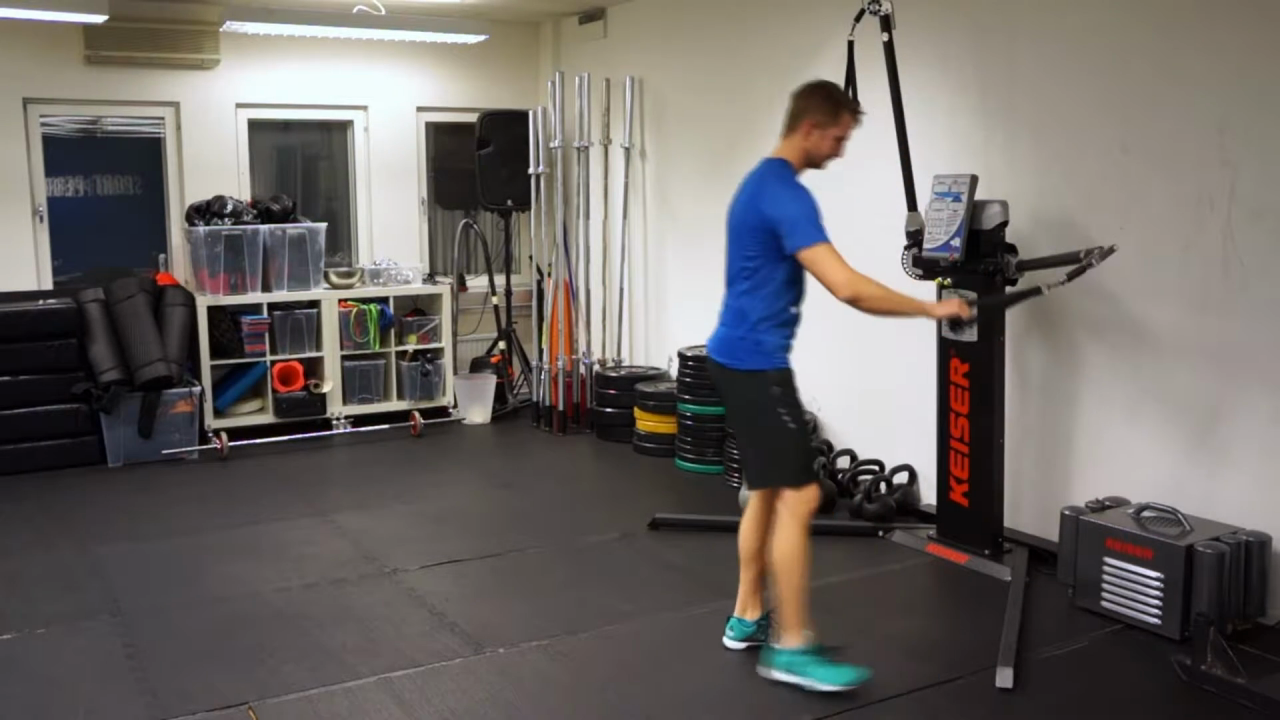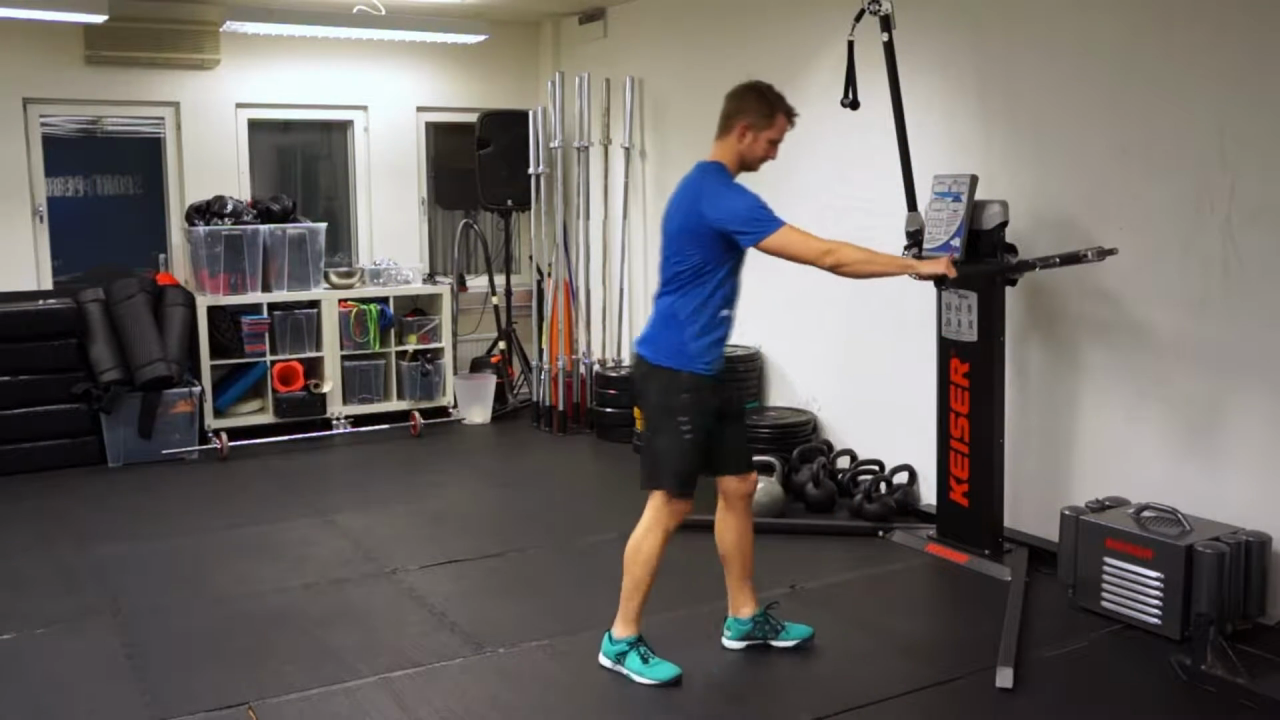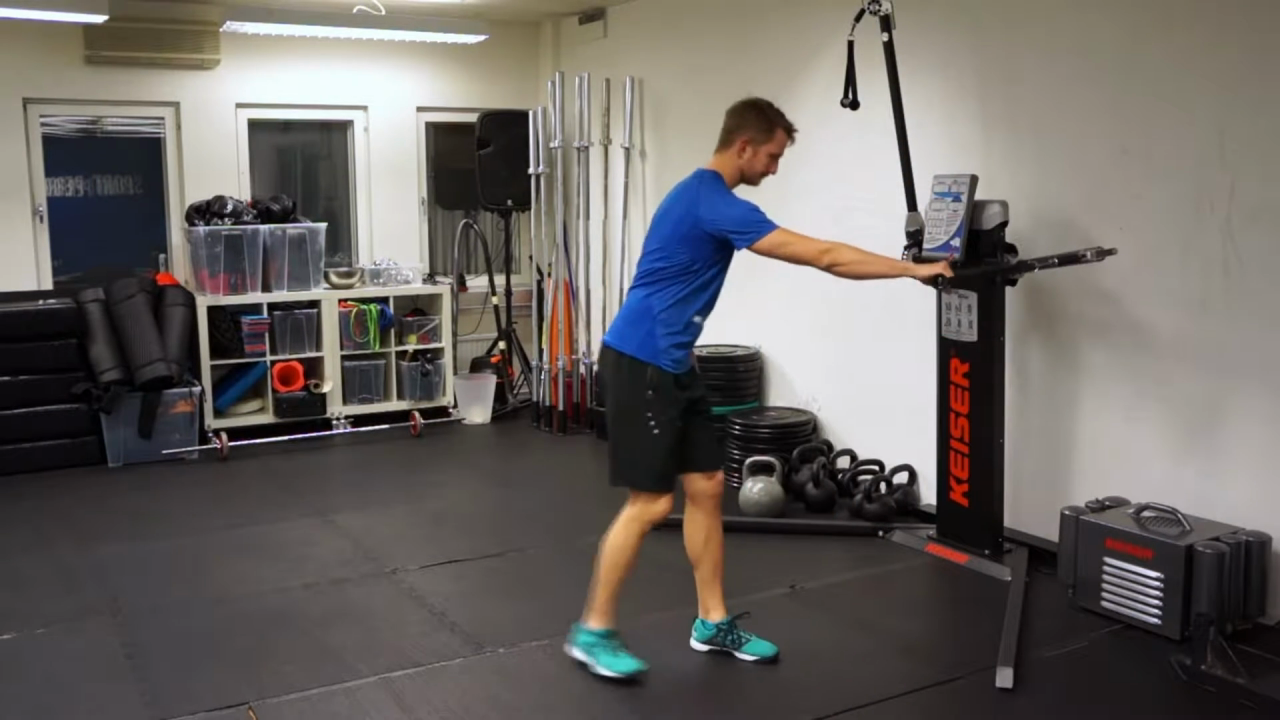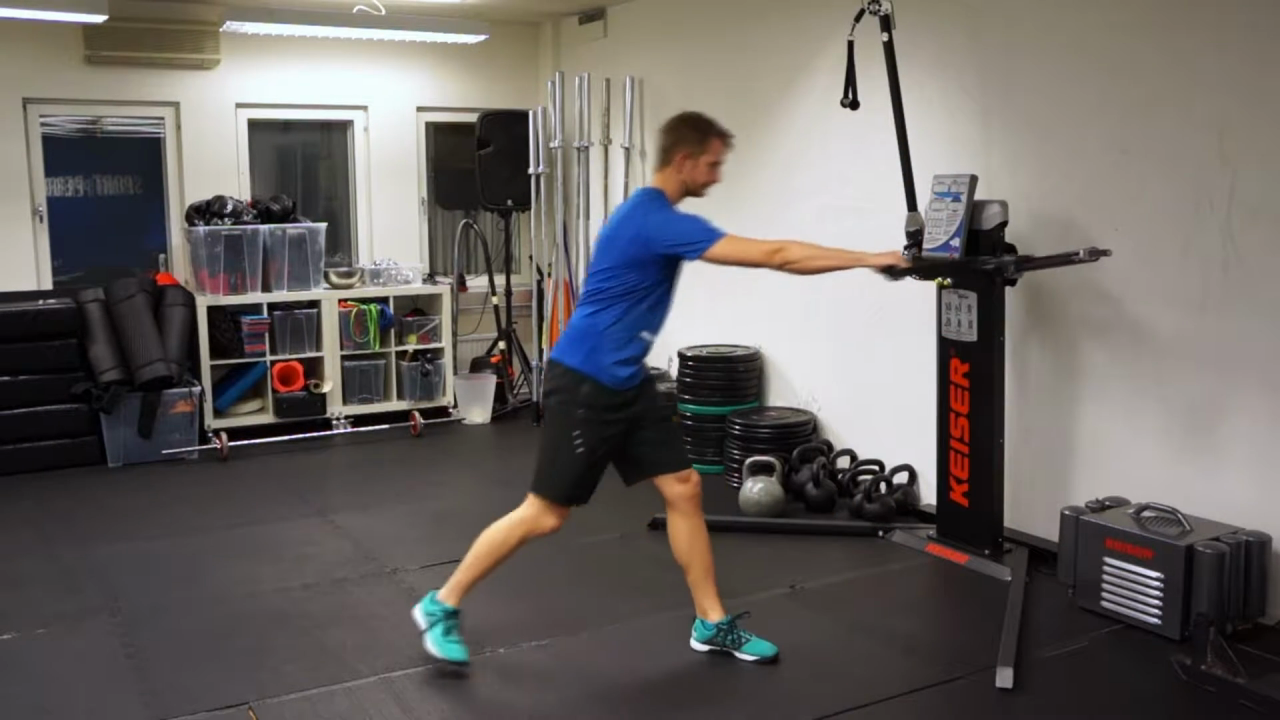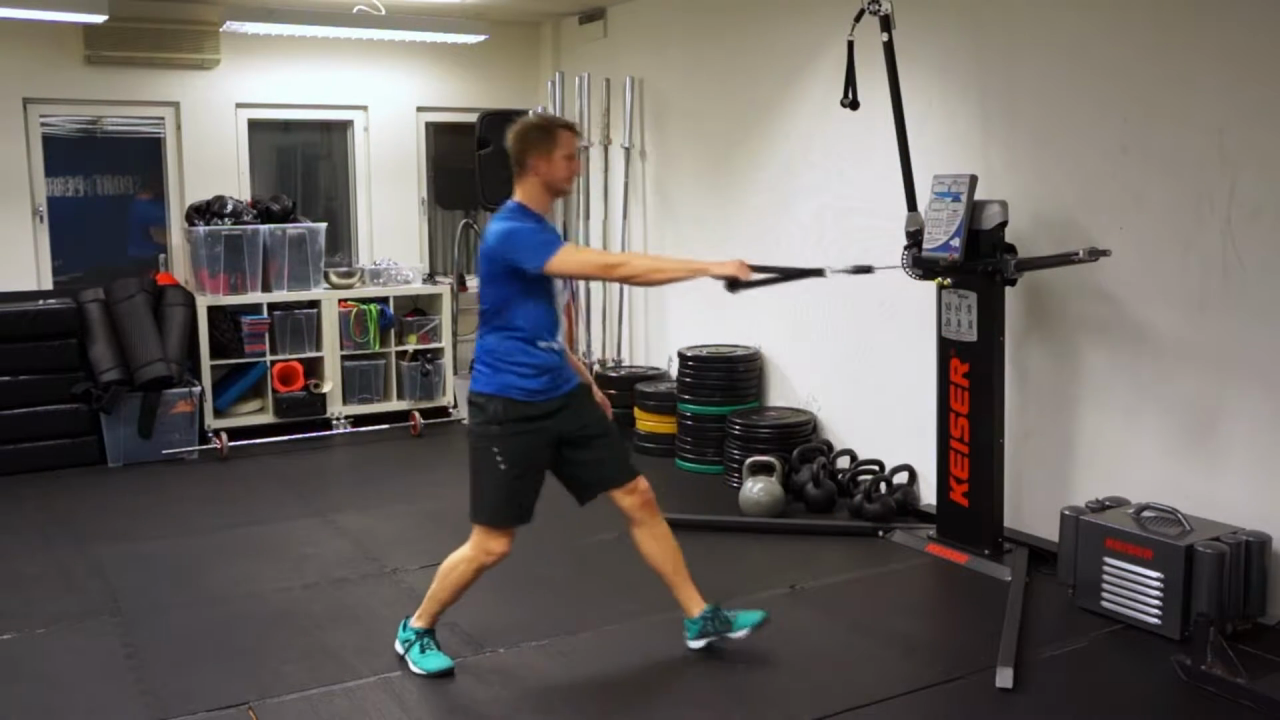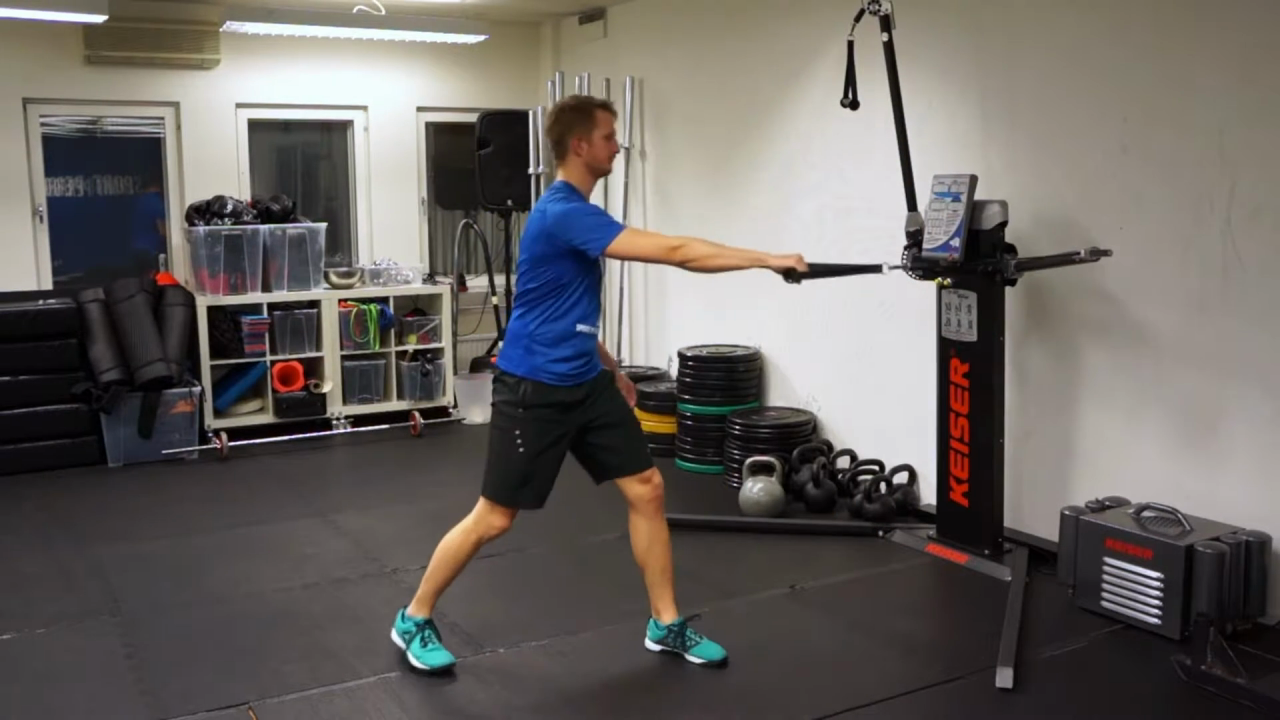
dt=0.4s
person 1, frame 1
left shoulder: (761, 184)
right shoulder: (784, 194)
right elbow: (848, 287)
right wrist: (931, 308)
left hip: (747, 357)
right hip: (752, 363)
left knee: (768, 493)
right knee: (798, 497)
left ankle: (748, 618)
right ankle: (789, 645)
person 1, frame 2
left shoulder: (704, 187)
right shoulder: (722, 198)
right elbow: (826, 256)
right wrist: (915, 266)
left hip: (700, 367)
right hip: (672, 370)
left knee: (739, 486)
right knee: (669, 507)
left ankle: (748, 616)
right ankle: (621, 639)
person 1, frame 3
left shoulder: (703, 195)
right shoulder: (714, 206)
right elbow: (824, 256)
left wrist: (685, 360)
right wrist: (913, 269)
left hip: (671, 364)
right hip: (637, 364)
left knee: (708, 490)
right knee: (649, 504)
left ankle: (714, 623)
right ankle: (592, 628)
person 1, frame 4
left shoulder: (649, 215)
right shoulder: (658, 222)
right elbow: (773, 255)
right wrist: (864, 259)
left hip: (626, 381)
right hip: (585, 381)
left knee: (685, 491)
right knee: (544, 514)
left ankle: (713, 624)
right ankle: (440, 606)
person 1, frame 5
left shoulder: (542, 230)
right shoulder: (510, 234)
right elbow: (610, 268)
left wrist: (584, 382)
right wrist: (707, 266)
left hip: (563, 396)
right hip: (507, 406)
left knee: (639, 499)
right knee: (492, 544)
left ankle: (701, 618)
right ankle: (417, 630)
person 1, frame 6
left shoulder: (576, 210)
right shoulder: (565, 214)
right elbow: (673, 252)
left wrist: (610, 365)
right wrist: (766, 259)
left hip: (585, 382)
right hip: (533, 387)
left knee: (647, 489)
right knee: (494, 516)
left ankle: (666, 624)
right ankle: (415, 619)
